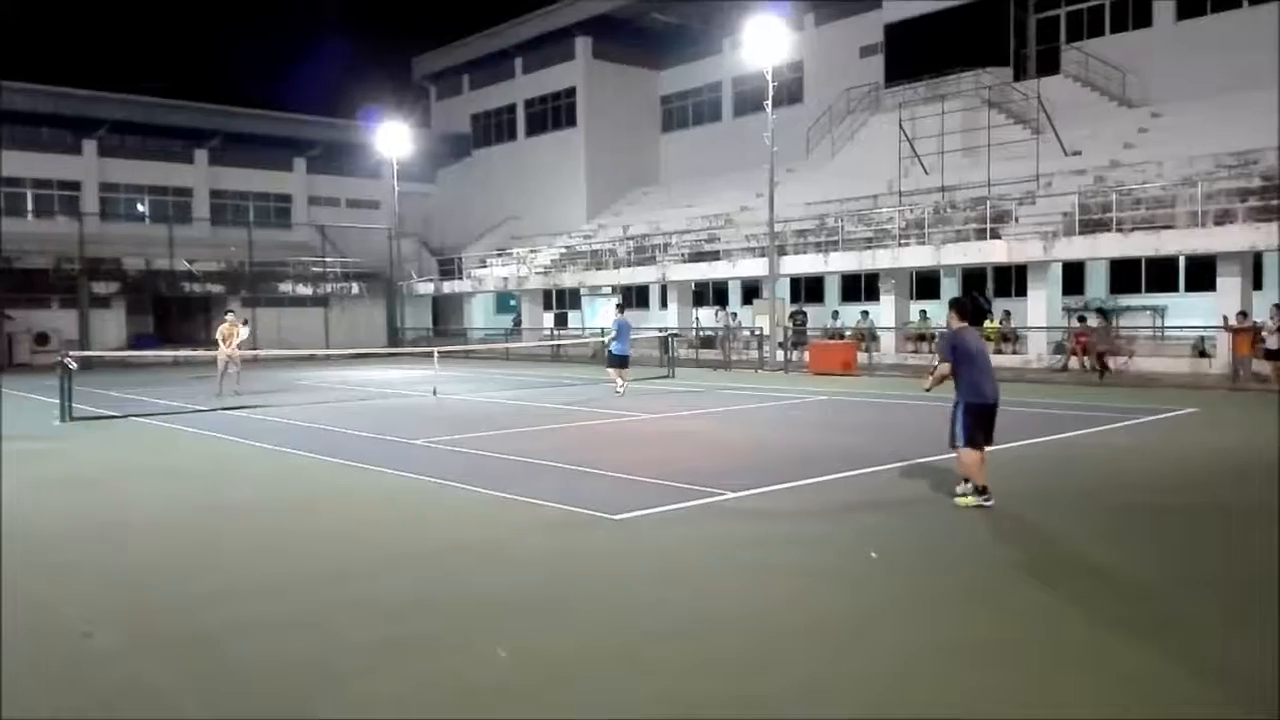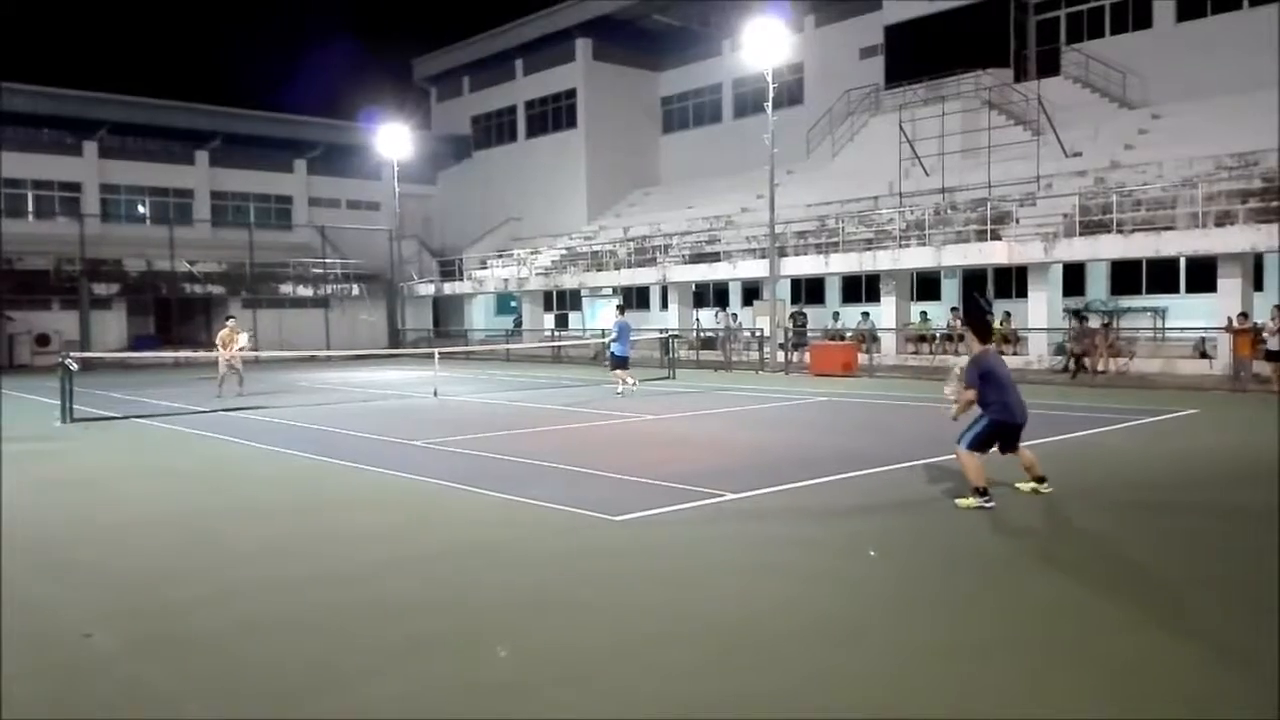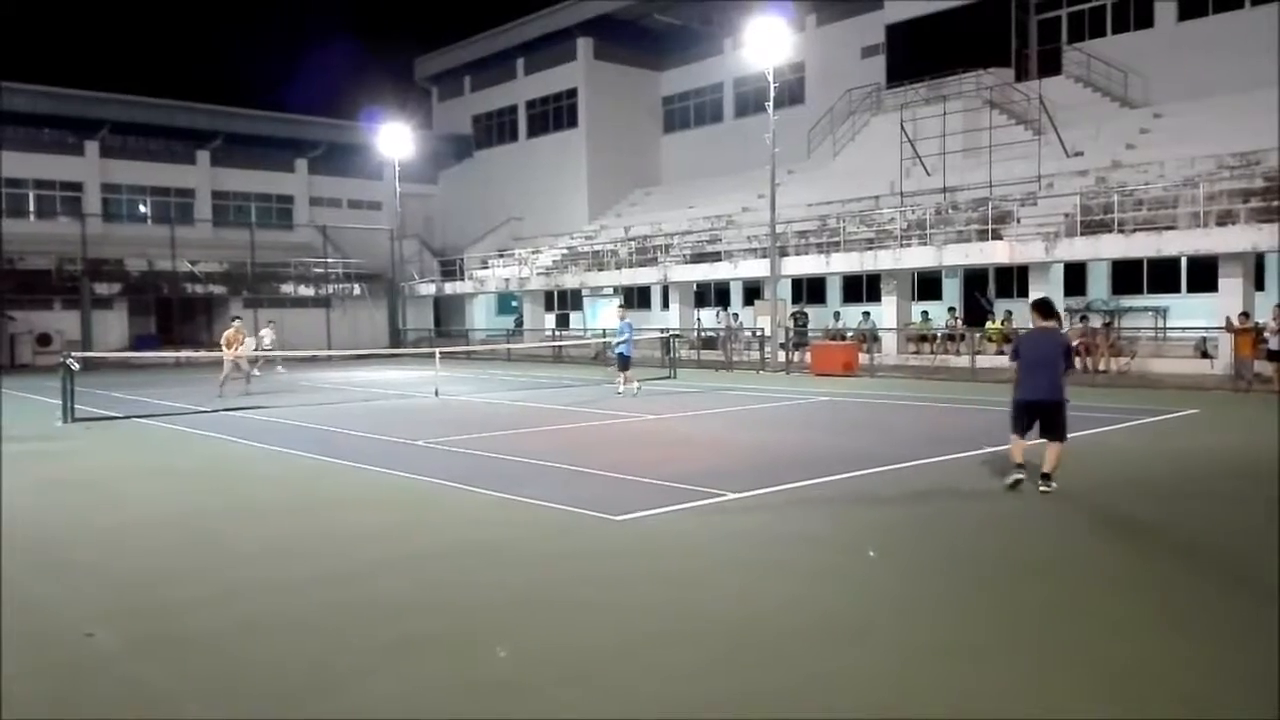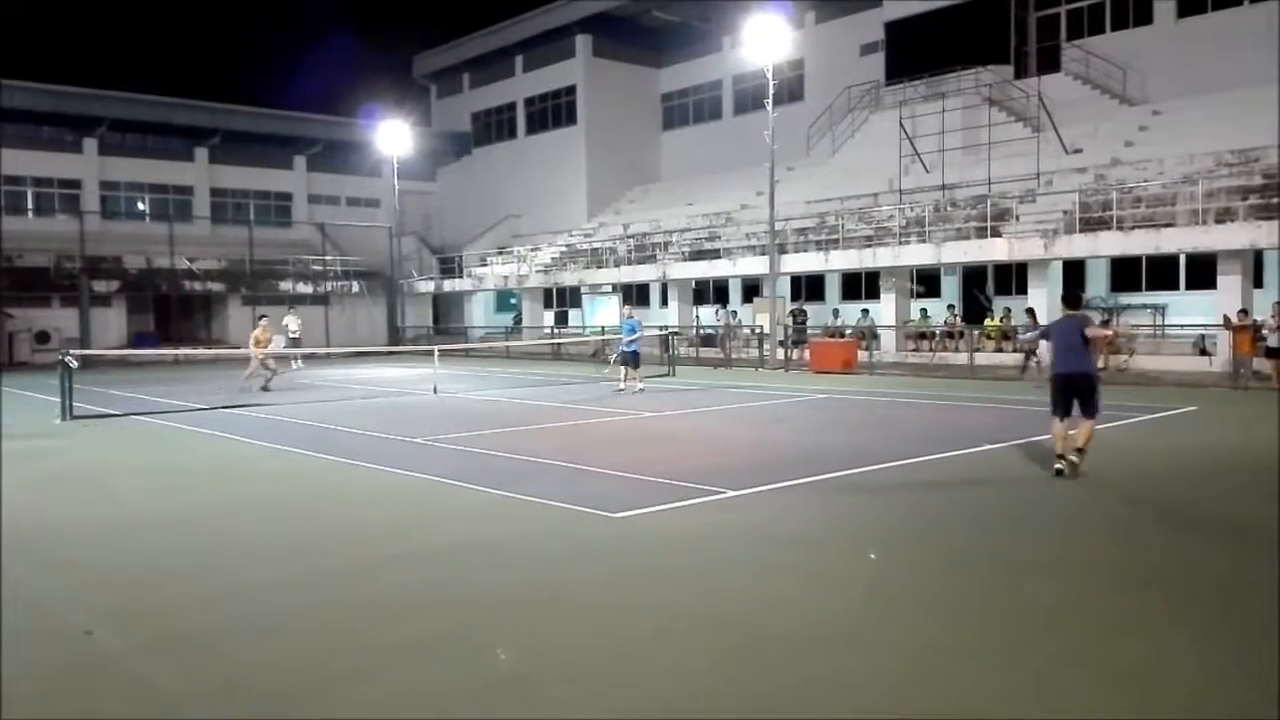
dt=0.4s
person 1, frame 1
left shoulder: (949, 338)
right shoulder: (976, 336)
left elbow: (945, 370)
left wrist: (930, 383)
right wrist: (936, 376)
left hip: (970, 398)
right hip: (991, 395)
left knee: (964, 446)
right knee: (977, 443)
left ankle: (982, 494)
right ankle: (969, 481)
person 1, frame 2
left shoulder: (975, 363)
right shoulder: (994, 359)
left elbow: (970, 396)
left wrist: (957, 411)
right wrist: (961, 399)
left hip: (998, 415)
right hip: (1018, 414)
left knee: (964, 449)
right knee: (1015, 448)
left ankle: (981, 495)
right ankle: (1040, 481)
person 1, frame 3
left shoulder: (1022, 339)
right shoulder: (1063, 340)
left elbow: (1014, 368)
right elbow: (1067, 369)
left hip: (1024, 395)
right hip: (1053, 396)
left knee: (1017, 435)
right knee: (1055, 439)
left ankle: (1018, 468)
right ankle: (1046, 478)
person 1, frame 4
left shoulder: (1054, 325)
right shoulder: (1083, 319)
left elbow: (1037, 335)
right elbow: (1091, 333)
left wrist: (1024, 338)
right wrist: (1108, 333)
left hip: (1059, 373)
right hip: (1084, 373)
left knee: (1059, 417)
right knee: (1089, 417)
left ankle: (1059, 459)
right ankle: (1077, 453)
